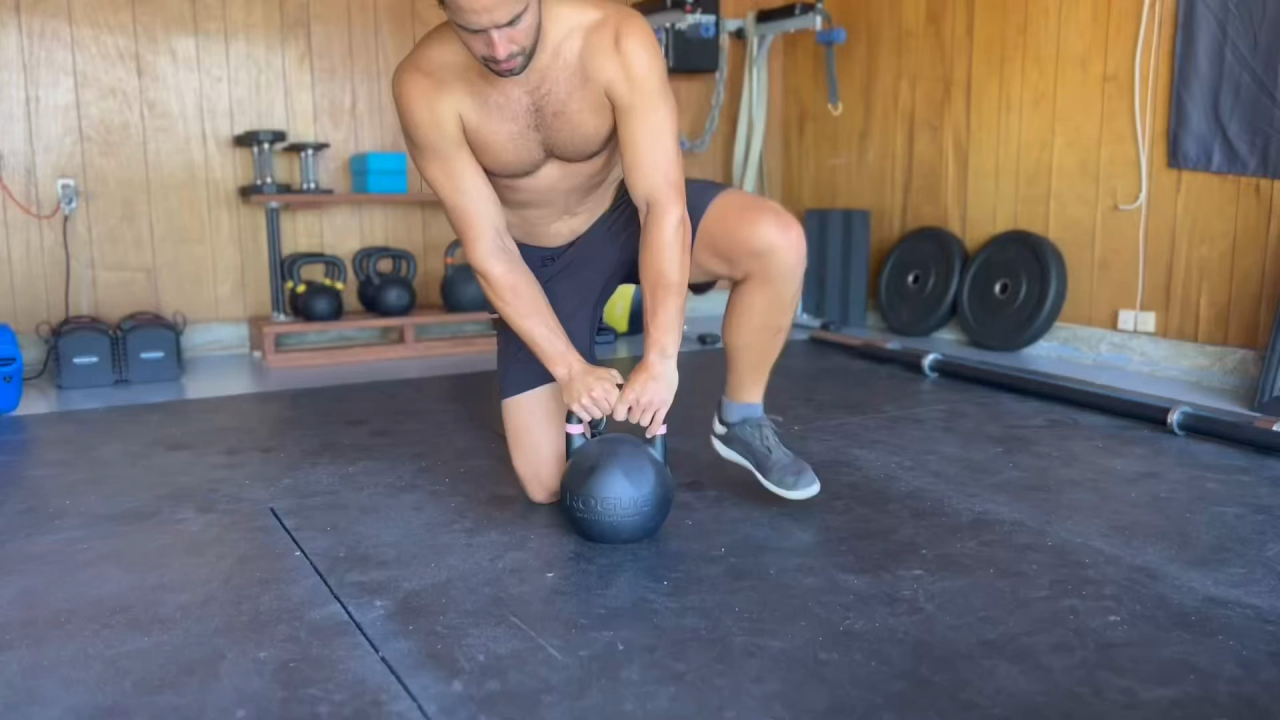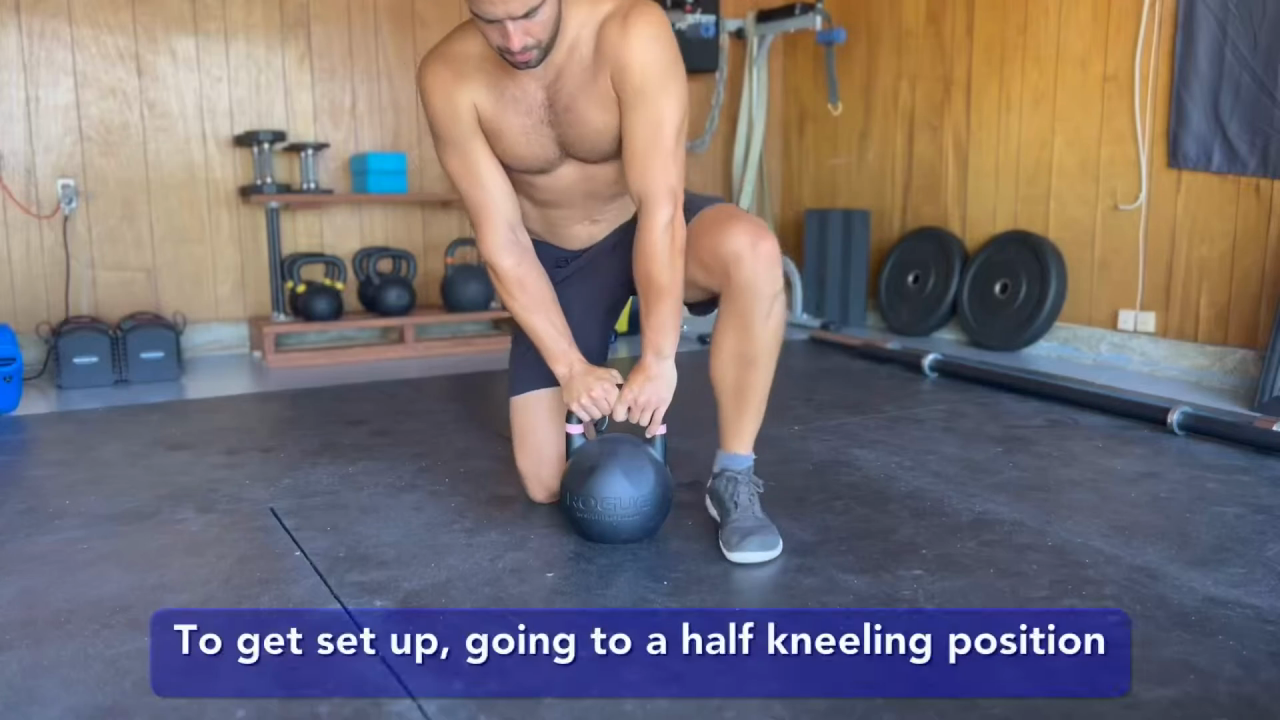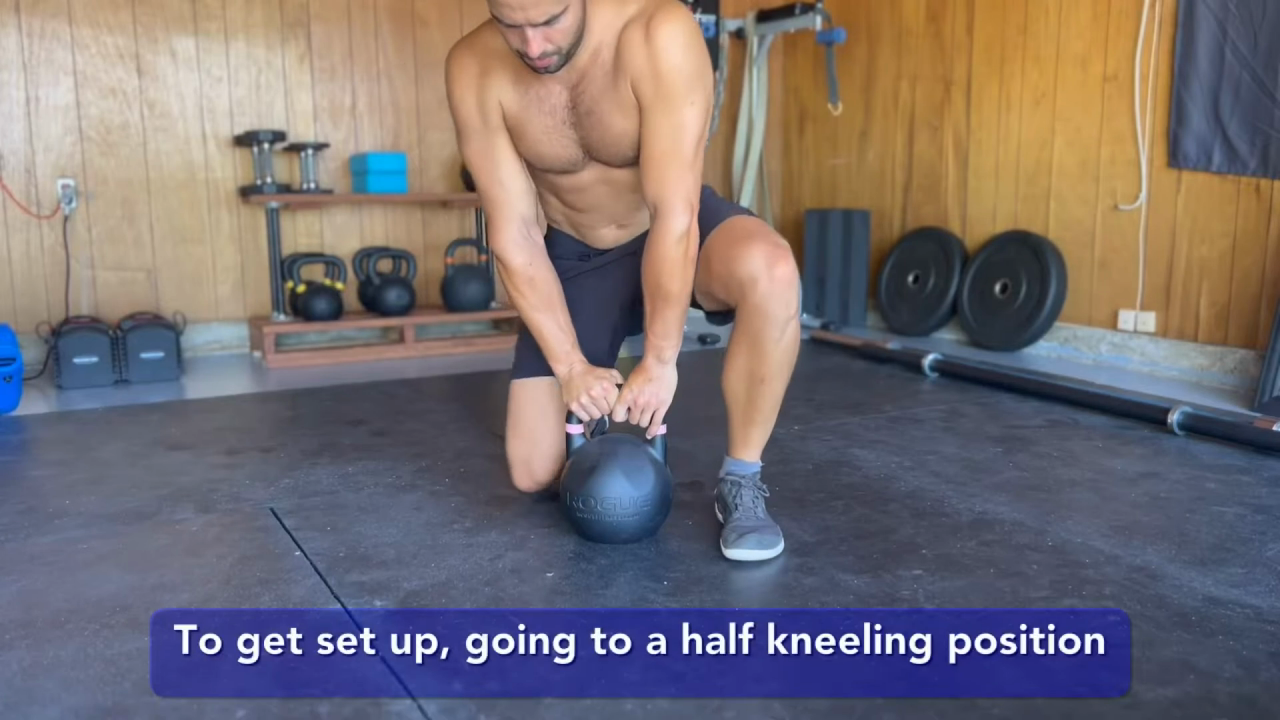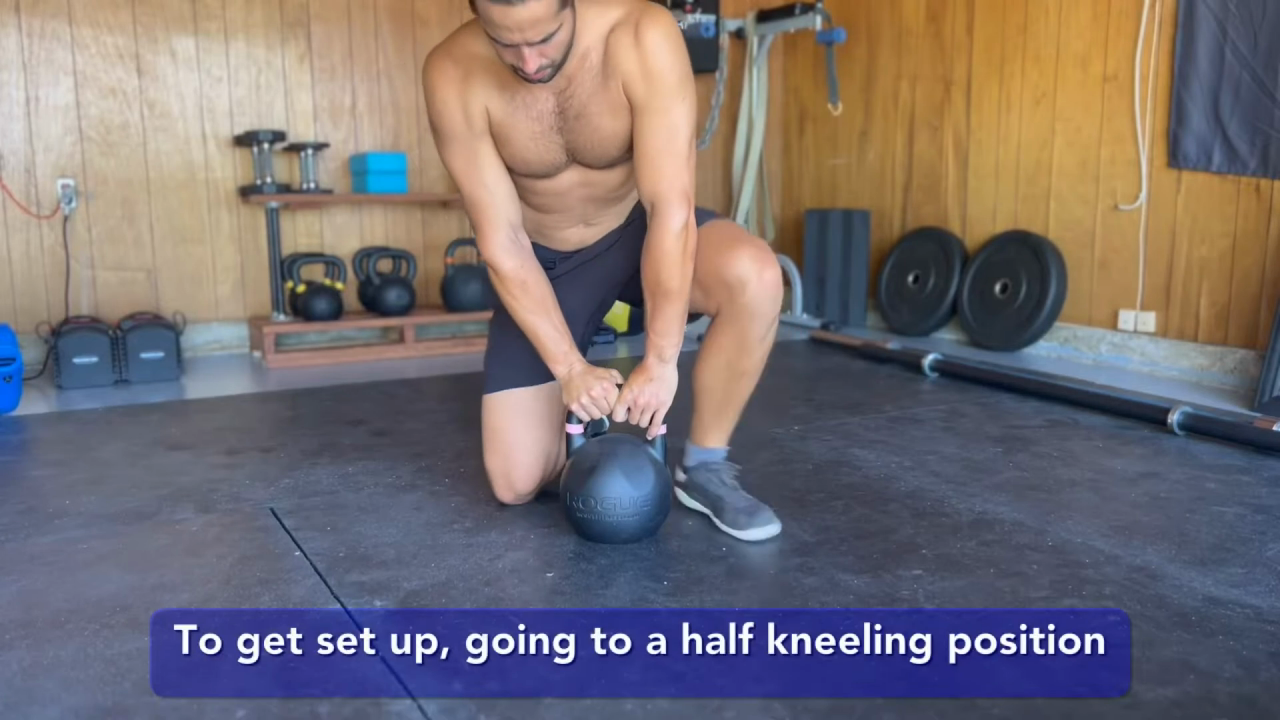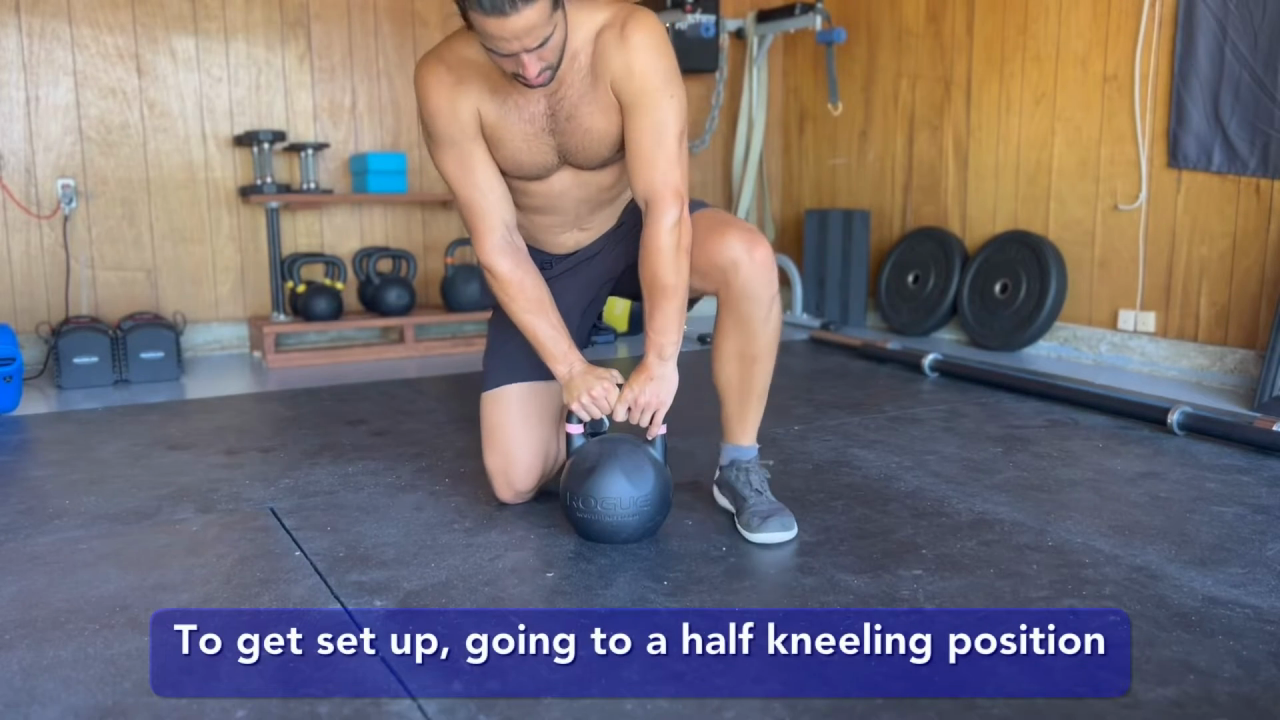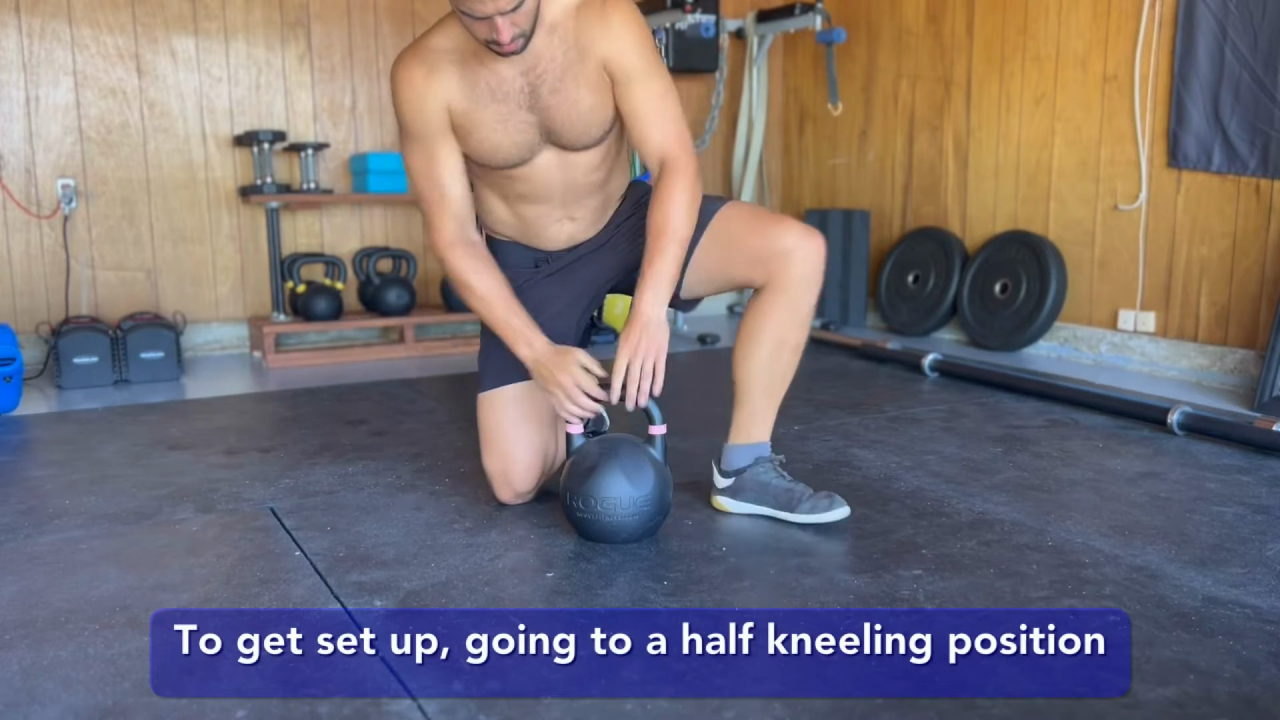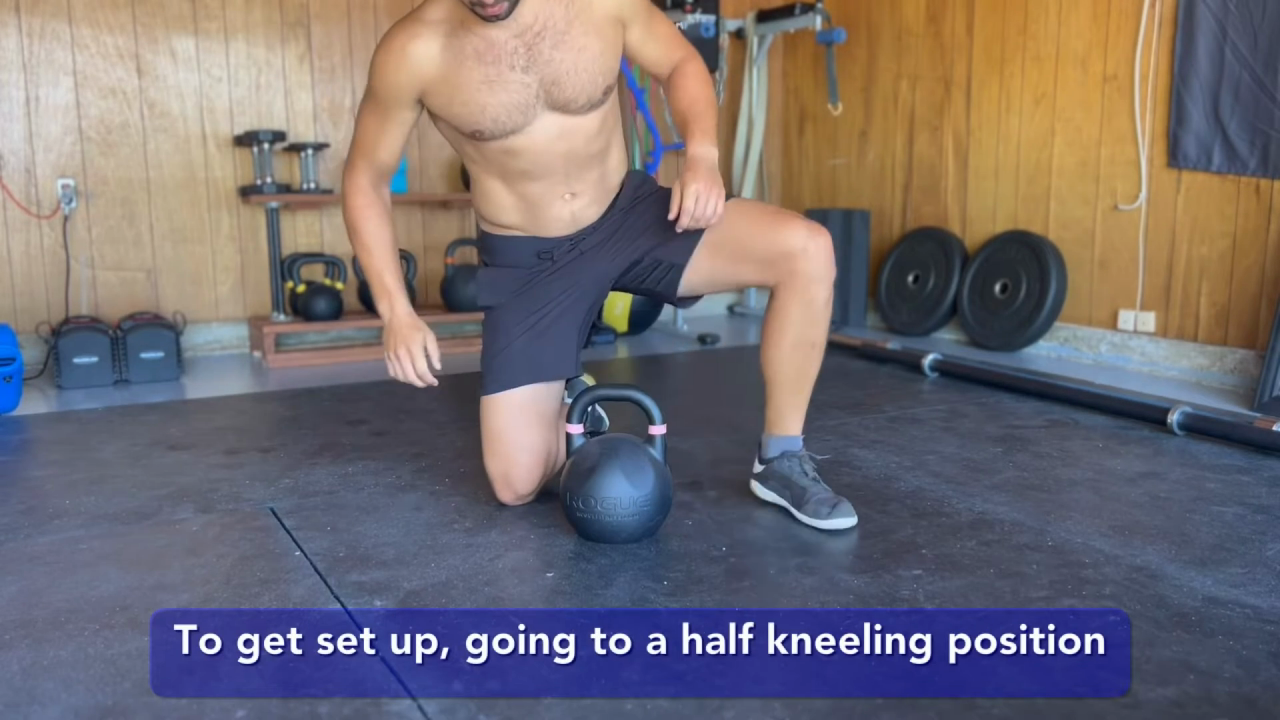
dt=0.4s
person 1, frame 1
right shoulder: (425, 85)
left elbow: (663, 208)
right elbow: (488, 249)
left wrist: (660, 359)
right wrist: (569, 369)
left hip: (628, 211)
right hip: (538, 259)
left knee: (777, 242)
right knee: (549, 484)
left ankle: (741, 419)
person 1, frame 2
right shoulder: (448, 76)
left elbow: (661, 206)
right elbow: (502, 241)
left wrist: (658, 359)
right wrist: (570, 367)
left hip: (650, 229)
right hip: (557, 260)
left knee: (750, 249)
right knee: (549, 484)
left ankle: (733, 477)
right ankle: (607, 424)
person 1, frame 3
right shoulder: (475, 70)
left elbow: (674, 213)
right elbow: (514, 236)
left wrist: (659, 360)
right wrist: (570, 366)
left hip: (677, 235)
right hip: (576, 256)
left knee: (770, 273)
right knee: (534, 472)
left ankle: (740, 480)
right ankle: (605, 427)
person 1, frame 4
right shoulder: (454, 75)
left elbow: (671, 210)
right elbow: (501, 242)
left wrist: (660, 361)
right wrist: (569, 368)
left hip: (641, 230)
right hip: (544, 262)
left knee: (754, 276)
right knee: (517, 484)
left ankle: (702, 463)
right ankle: (591, 426)
person 1, frame 5
right shoulder: (445, 81)
left elbow: (666, 206)
right elbow: (497, 244)
left wrist: (660, 360)
right wrist: (569, 368)
left hip: (636, 229)
right hip: (539, 264)
left knee: (746, 257)
right knee: (516, 483)
left ankle: (740, 466)
right ankle: (589, 416)
person 1, frame 6
right shoulder: (423, 75)
left elbow: (675, 163)
right elbow: (453, 235)
left wrist: (647, 316)
right wrist: (538, 352)
left hip: (625, 225)
right hip: (527, 265)
left knee: (797, 250)
right knee: (516, 484)
left ankle: (742, 467)
right ankle: (577, 402)
person 1, frame 7
right shoulder: (414, 50)
left elbow: (682, 63)
right elbow: (364, 180)
left wrist: (701, 153)
right wrist: (396, 313)
left hip: (629, 213)
right hip: (527, 262)
left knee: (806, 250)
right knee: (518, 484)
left ankle: (782, 460)
right ankle: (566, 402)
